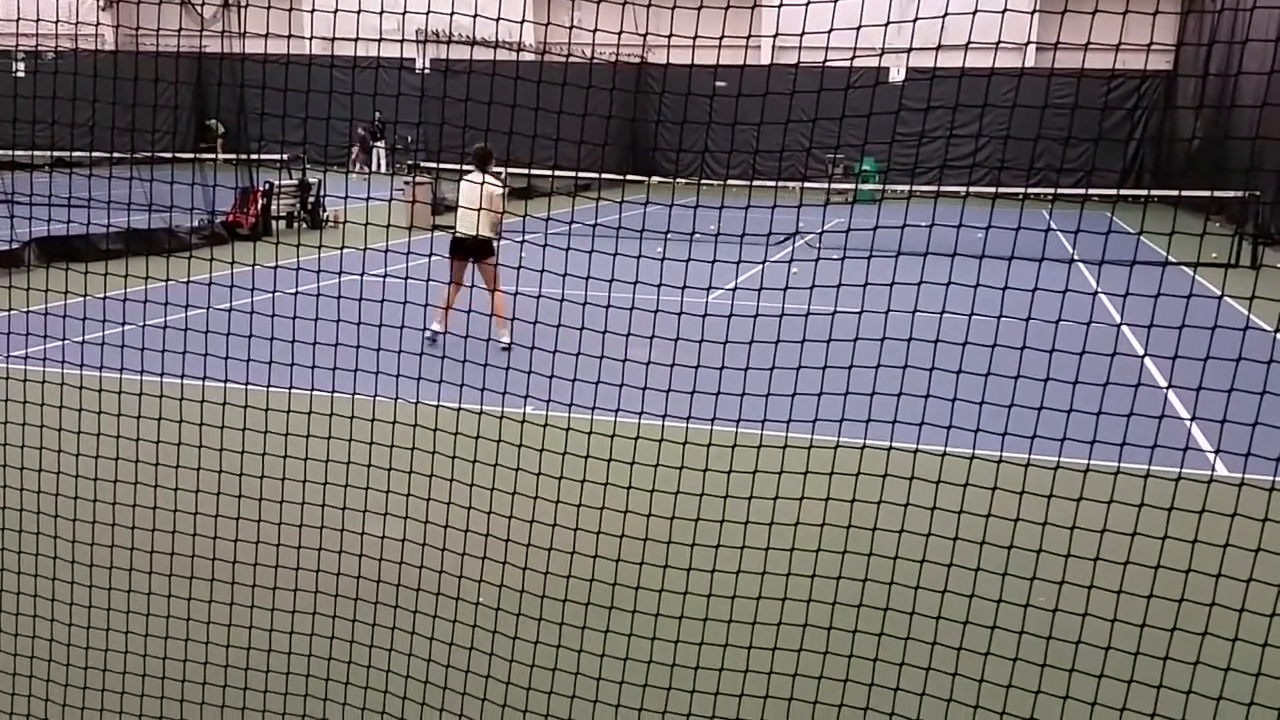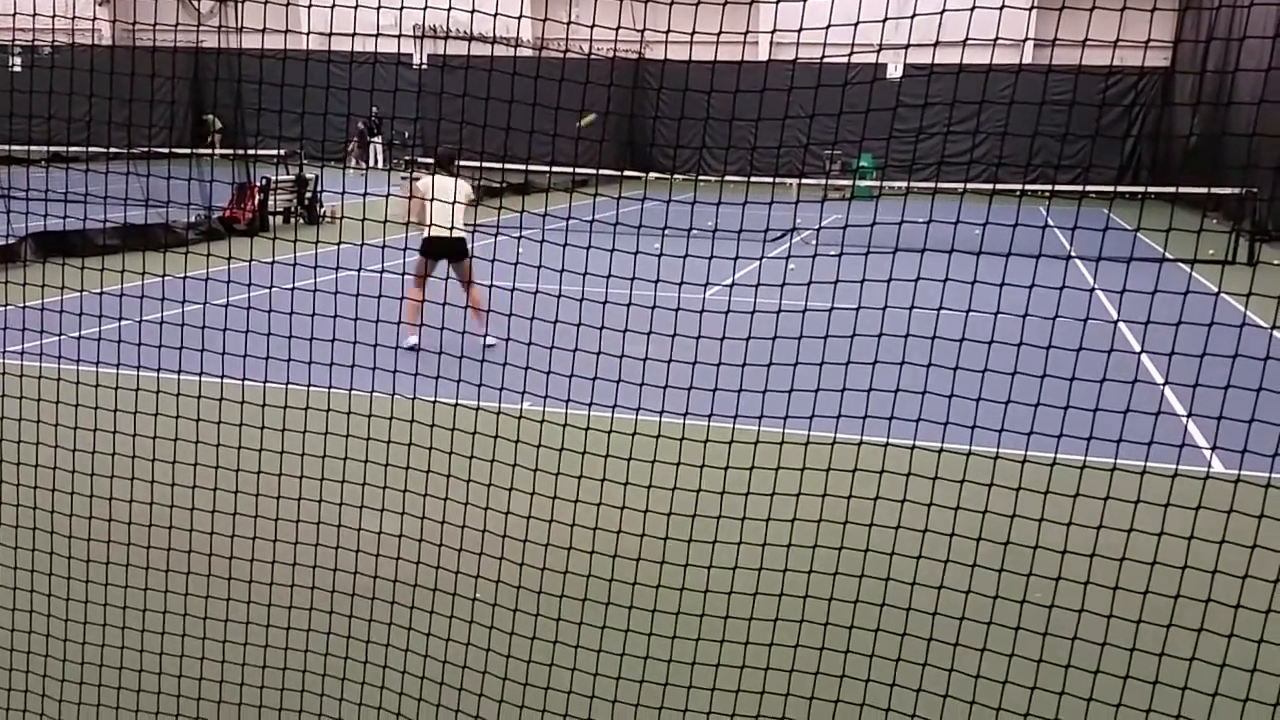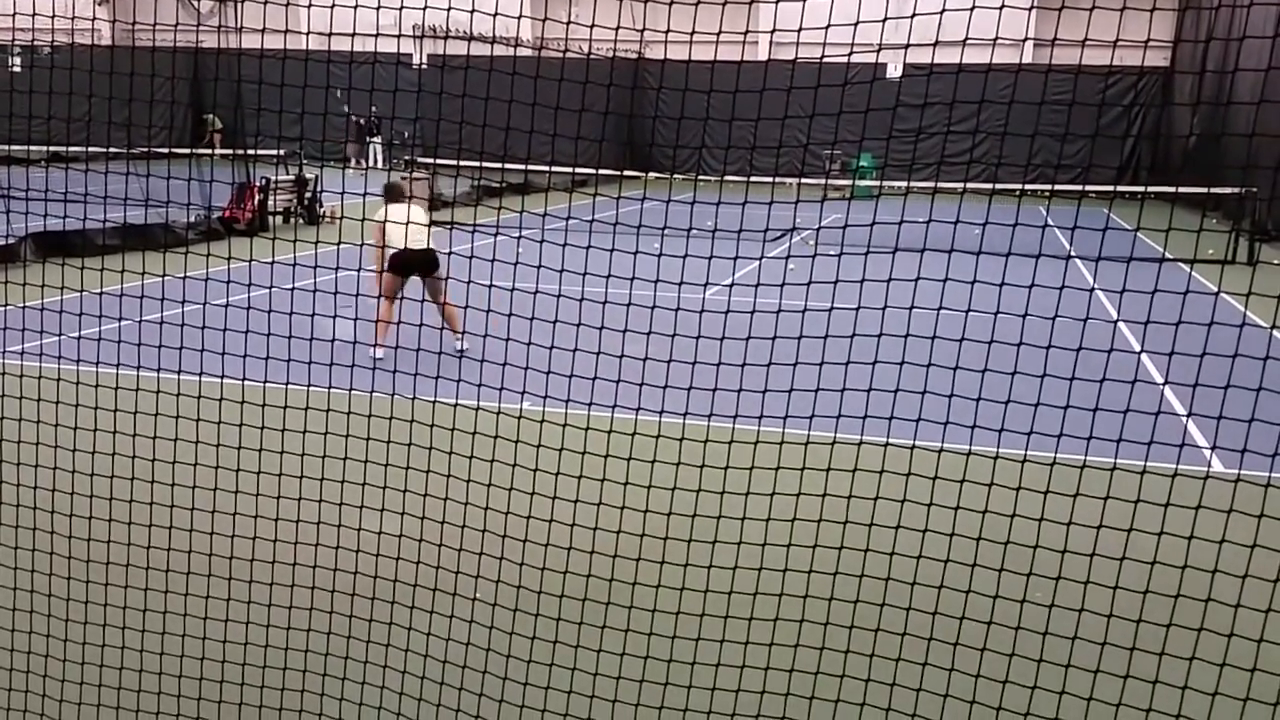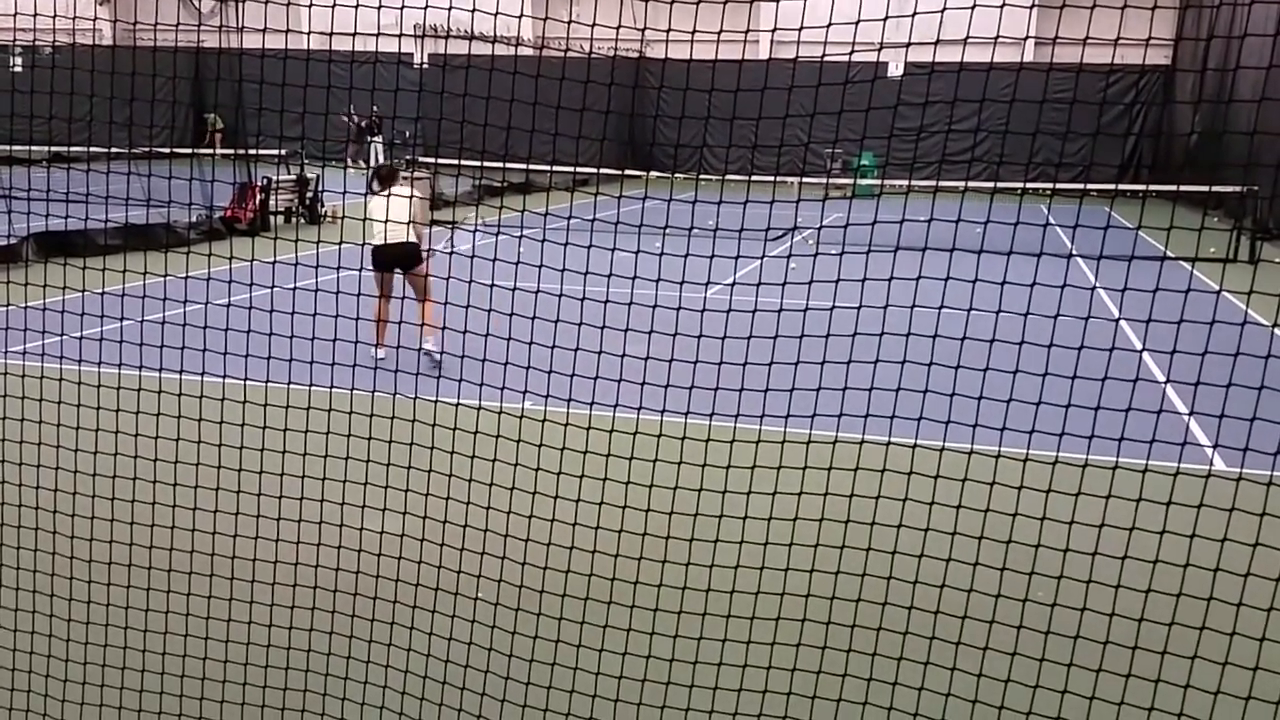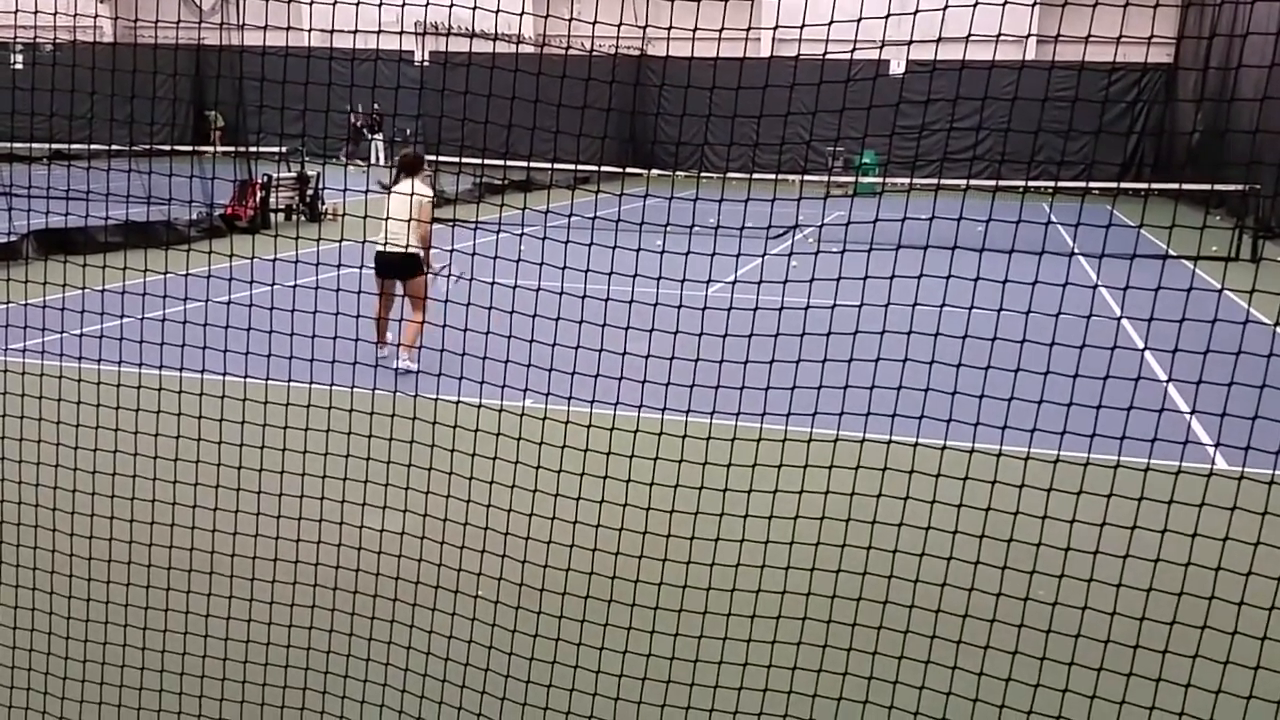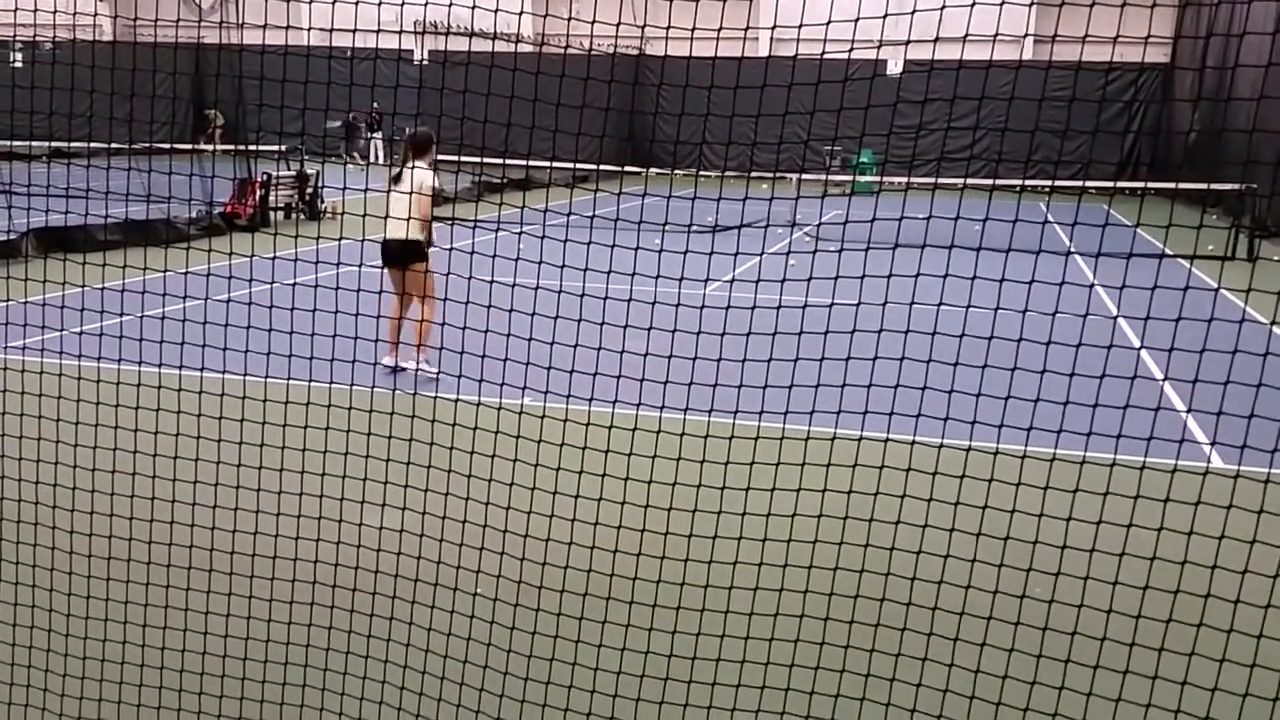
dt=0.3s
person 1, frame 1
left shoulder: (464, 180)
right shoulder: (496, 185)
right elbow: (495, 219)
right wrist: (496, 232)
left hip: (459, 238)
right hip: (481, 241)
left knee: (454, 286)
right knee: (495, 290)
left ankle: (438, 324)
right ankle: (503, 336)
person 1, frame 2
left shoulder: (423, 182)
right shoulder: (465, 186)
left elbow: (416, 217)
left hip: (431, 240)
right hip: (456, 241)
left knee: (417, 287)
right knee: (469, 286)
left ankle: (413, 335)
right ankle: (485, 333)
person 1, frame 3
left shoulder: (383, 212)
right shoulder: (419, 210)
left elbow: (379, 252)
left wrist: (378, 279)
left hip: (401, 255)
right hip: (426, 254)
left knee: (387, 299)
right knee: (440, 299)
left ankle: (379, 346)
right ankle: (459, 339)
person 1, frame 4
left shoulder: (372, 202)
right shoulder: (413, 194)
right elbow: (420, 229)
right wrist: (422, 249)
left hip: (381, 249)
right hip: (408, 248)
left knee: (383, 297)
right knee: (425, 298)
left ankle: (379, 347)
right ankle: (429, 342)
person 1, frame 5
left shoulder: (394, 190)
right shoulder: (425, 192)
right elbow: (424, 231)
right wrist: (426, 255)
left hip: (383, 254)
right hip: (407, 256)
left knee: (385, 300)
right knee: (418, 309)
left ankle: (382, 345)
right ankle: (404, 358)
person 1, frame 6
left shoulder: (399, 174)
right shoulder: (427, 175)
left elbow: (393, 210)
right elbow: (425, 216)
right wrist: (428, 238)
left hip: (389, 242)
right hip: (409, 244)
left knee: (402, 299)
right knee: (426, 302)
left ankle: (392, 356)
right ankle: (418, 358)
